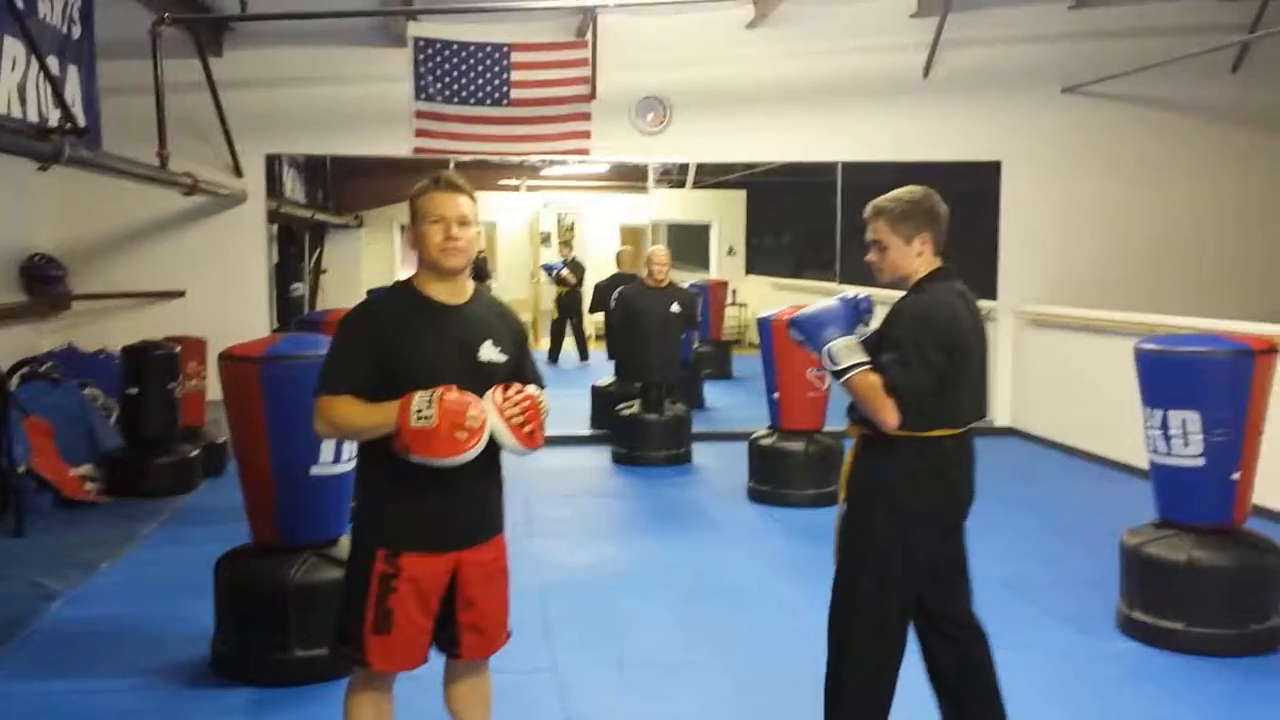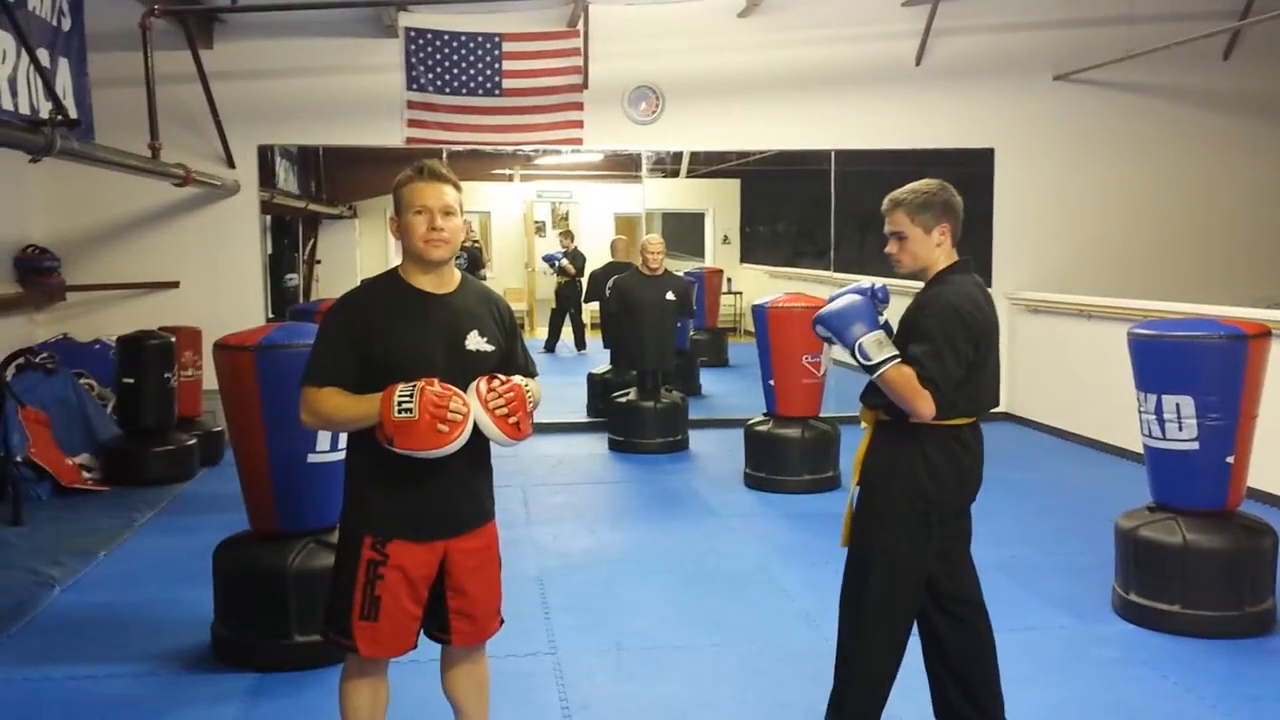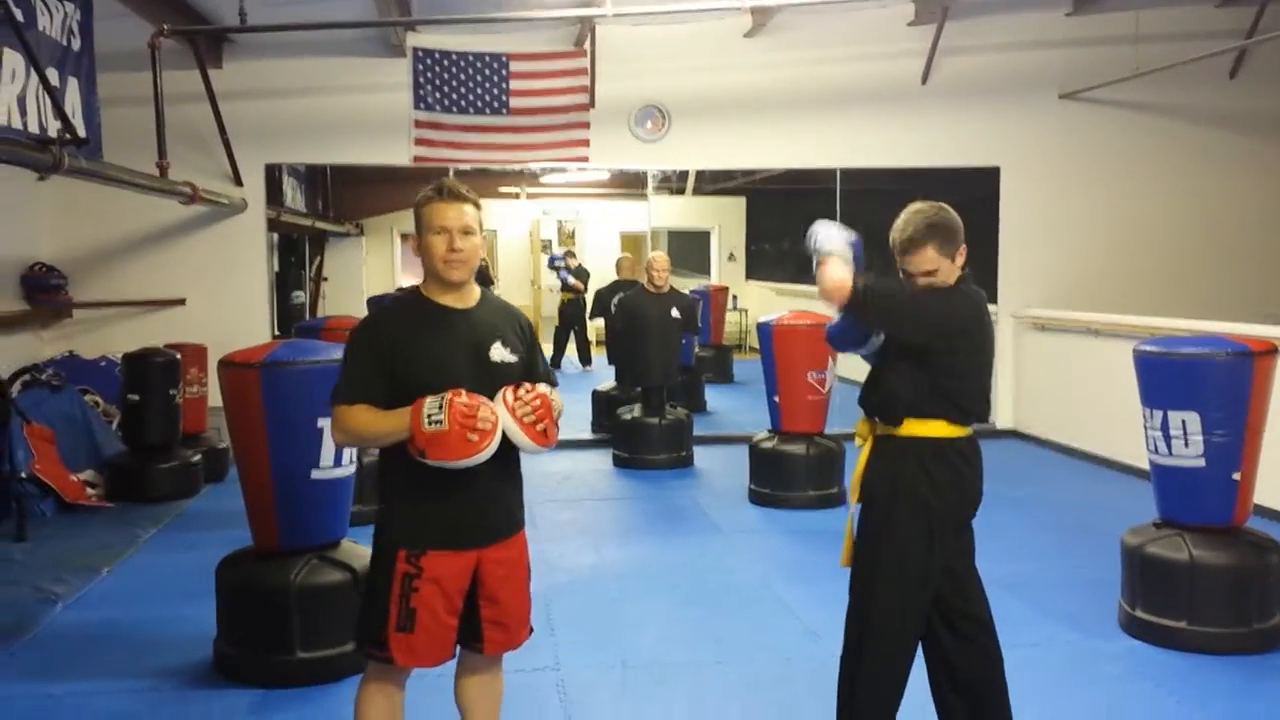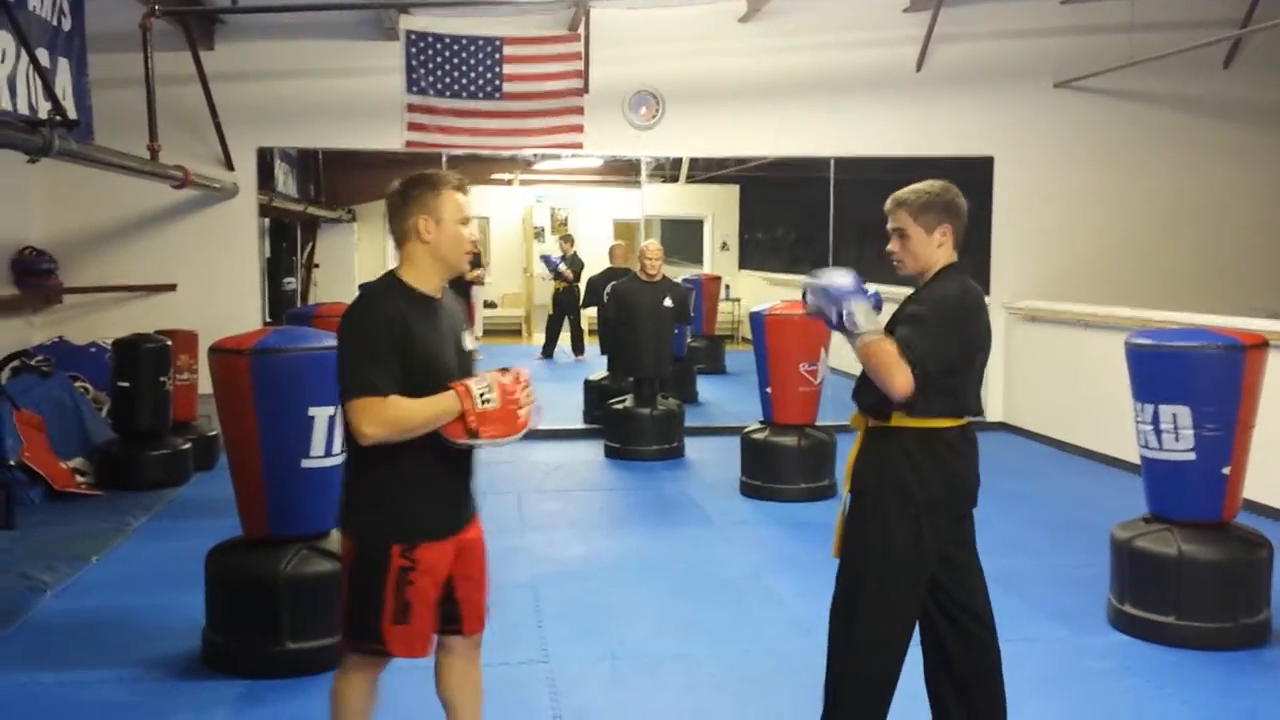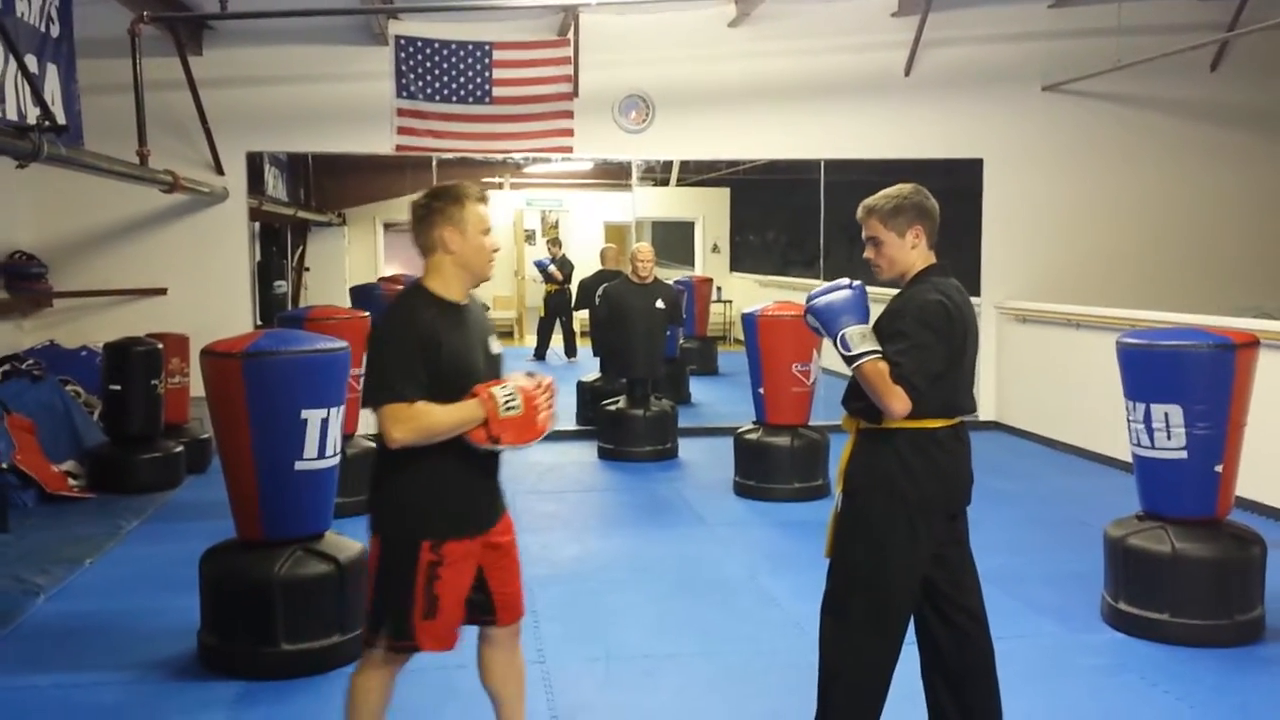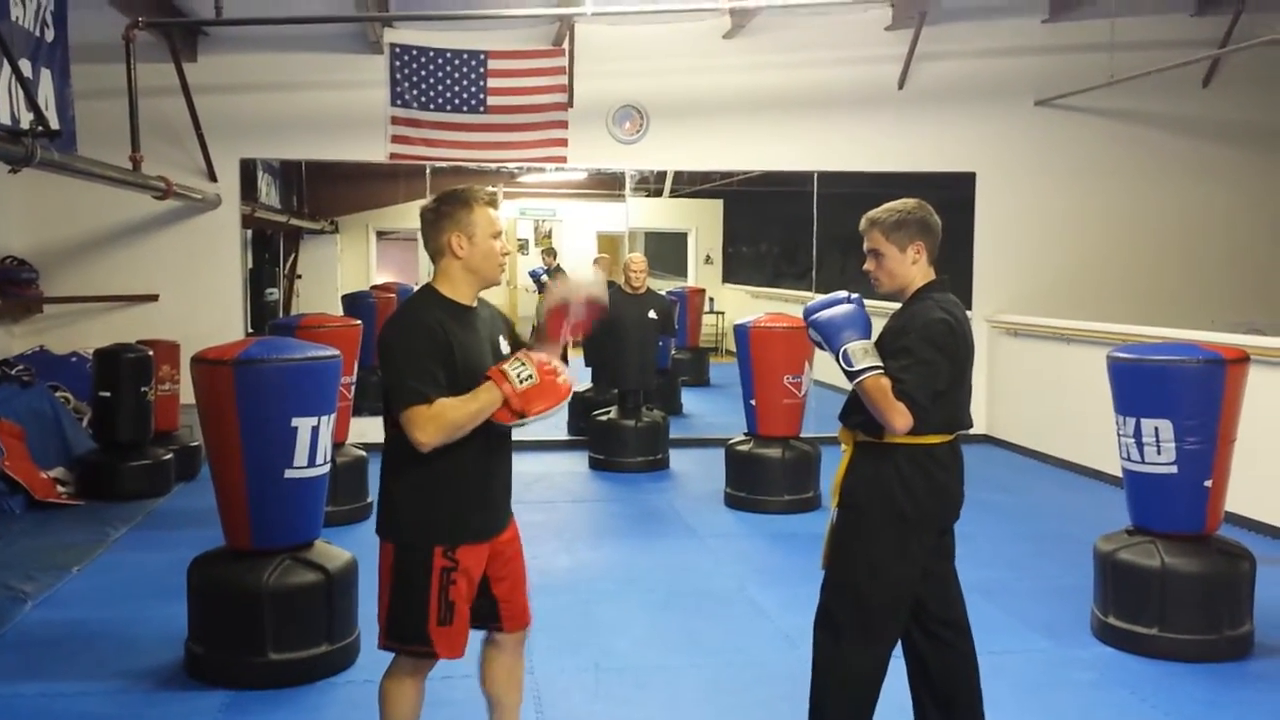
dt=0.7s
person 1, frame 1
left shoulder: (500, 318)
right shoulder: (375, 317)
left elbow: (531, 398)
right elbow: (328, 417)
left wrist: (529, 412)
right wrist: (404, 412)
left hip: (480, 525)
right hip: (397, 531)
left knee: (472, 654)
right knee: (377, 666)
person 1, frame 2
left shoulder: (490, 306)
right shoulder: (359, 308)
left elbow: (525, 385)
right elbow: (314, 407)
left wrist: (522, 397)
right wrist: (386, 404)
left hip: (471, 514)
right hip: (386, 519)
left knee: (468, 640)
right knee: (369, 650)
person 1, frame 3
left shoulder: (510, 320)
right shoulder: (385, 326)
left elbow: (546, 399)
right elbow: (345, 426)
left wrist: (543, 410)
right wrist: (417, 418)
left hip: (500, 525)
right hip: (418, 533)
left knee: (485, 651)
right knee: (391, 664)
person 1, frame 4
left shoulder: (450, 306)
right shoulder: (376, 313)
right elbow: (371, 422)
left wrist: (506, 394)
right wrist: (464, 401)
left hip: (454, 511)
right hip: (394, 522)
left knee: (463, 636)
right knee: (369, 651)
person 1, frame 5
left shoulder: (474, 312)
right shoulder: (405, 321)
right elbow: (400, 425)
left wrist: (523, 399)
right wrist: (490, 405)
left hip: (483, 509)
right hip: (421, 520)
left knee: (503, 625)
right knee: (391, 648)
person 1, frame 6
left shoulder: (487, 315)
right shoulder: (415, 325)
left elbow: (507, 401)
right elbow: (426, 429)
right wrist: (505, 385)
left hip: (491, 517)
right hip: (430, 527)
left knee: (509, 632)
right knee: (417, 654)
person 2, frame 1
left shoulder: (922, 313)
right shoulder: (955, 300)
left elbow: (888, 411)
left wrist: (839, 346)
right wrist: (862, 337)
left hip: (903, 481)
right hip: (939, 472)
left knee: (867, 620)
right knee: (946, 611)
person 2, frame 2
left shoulder: (947, 304)
right shoulder: (961, 292)
left elbow: (922, 401)
left wrist: (866, 340)
right wrist: (871, 327)
left hip: (917, 466)
right hip: (940, 463)
left knee: (876, 605)
right knee: (948, 597)
person 2, frame 3
left shoulder: (951, 310)
right shoulder: (955, 308)
left elbow: (838, 289)
right elbow: (912, 369)
left wrist: (831, 244)
left hip: (917, 474)
right hip: (935, 468)
left knee: (882, 615)
right knee: (954, 607)
person 2, frame 4
left shoulder: (946, 302)
right shoulder: (955, 296)
left elbow: (898, 381)
right elbow: (908, 365)
left wrist: (854, 316)
right wrist: (856, 316)
left hip: (911, 466)
right hip: (938, 462)
left knee: (869, 609)
right knee: (954, 601)
person 2, frame 5
left shoulder: (924, 304)
right shoulder: (945, 294)
left elbow: (896, 398)
left wrist: (850, 332)
right wrist: (852, 323)
left hip: (901, 471)
right hip: (934, 464)
left knee: (859, 613)
right knee: (950, 605)
person 2, frame 6
left shoulder: (928, 322)
right shoulder: (934, 312)
left elbow: (897, 415)
right elbow: (900, 394)
left wrist: (852, 348)
right wrist: (850, 337)
left hip: (896, 486)
right hip: (923, 482)
left knee: (852, 622)
right knee: (935, 617)
